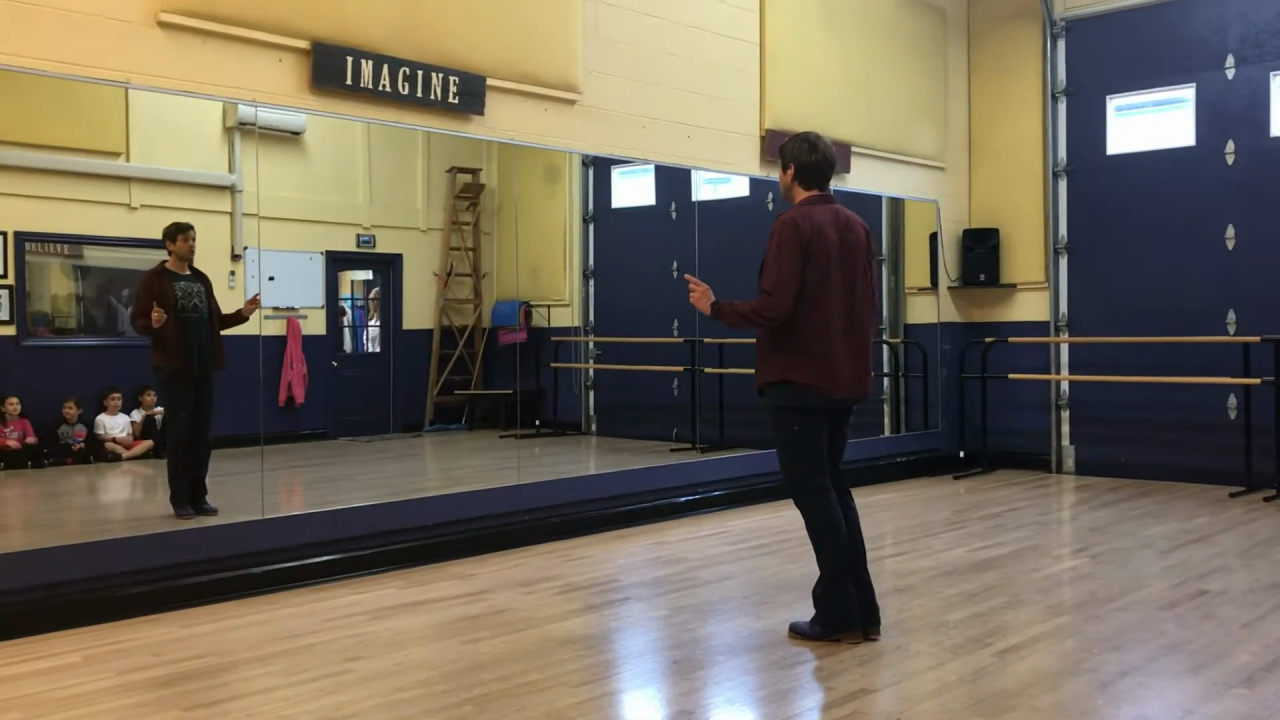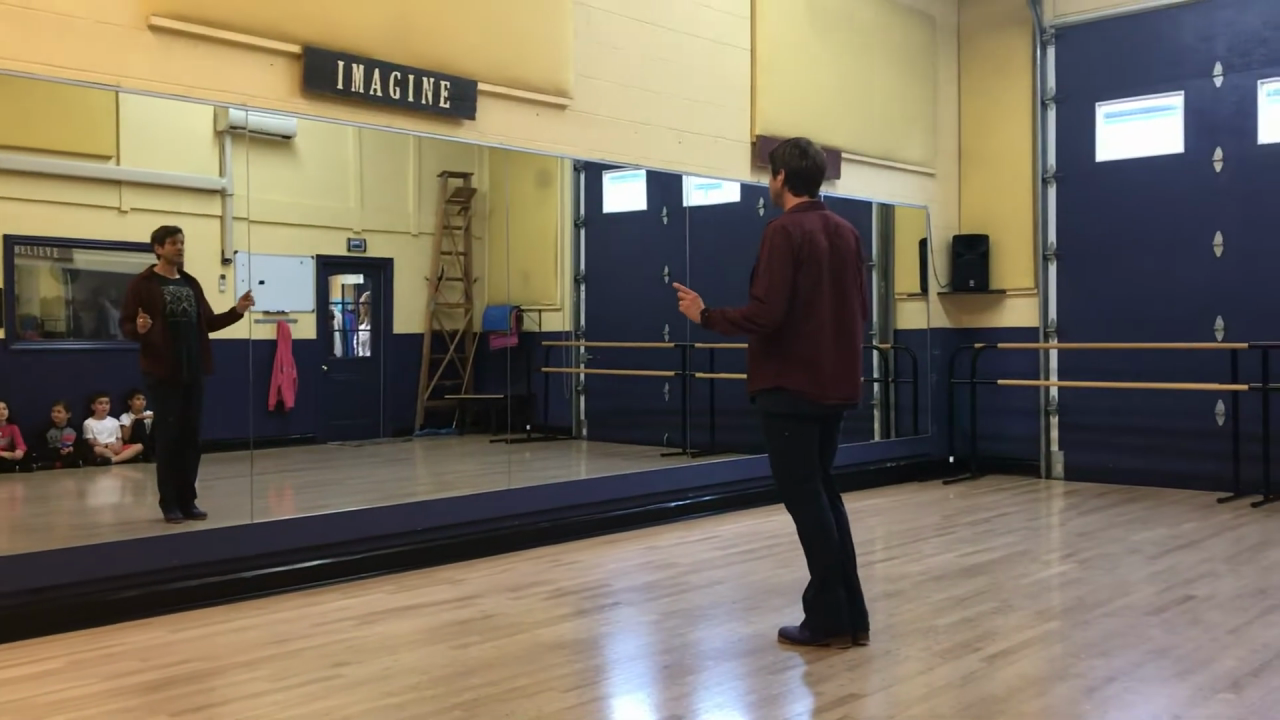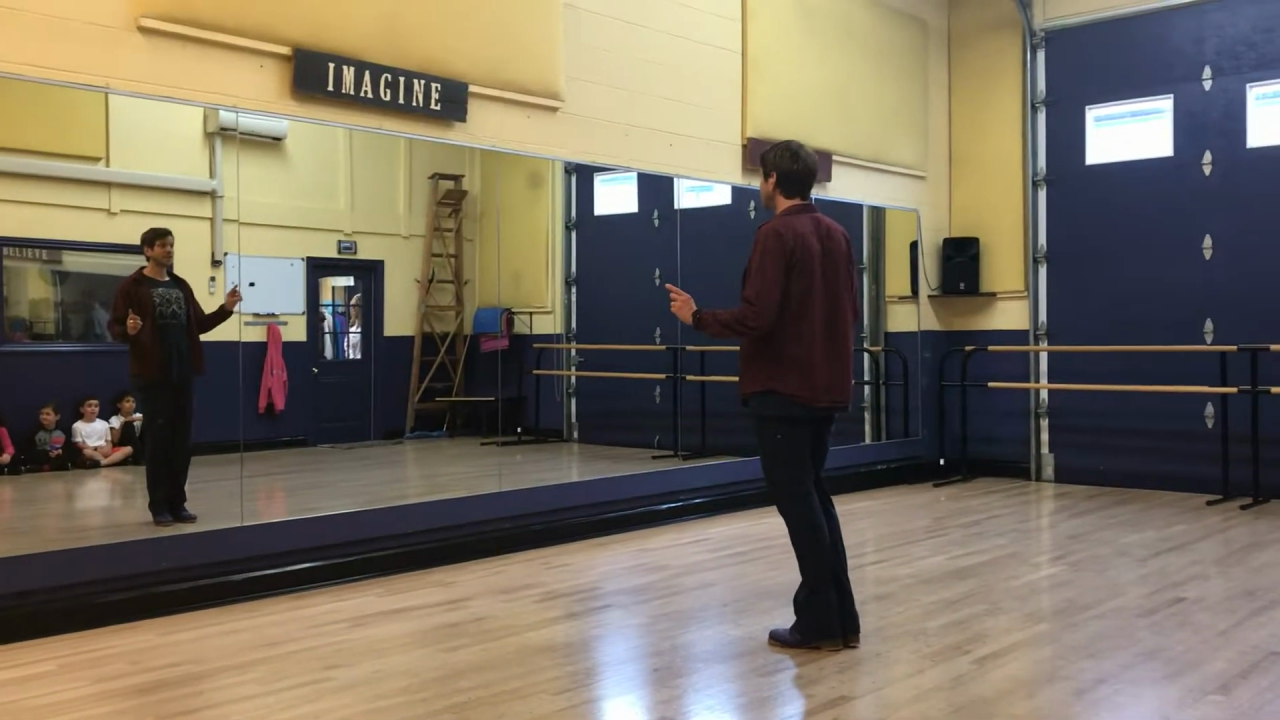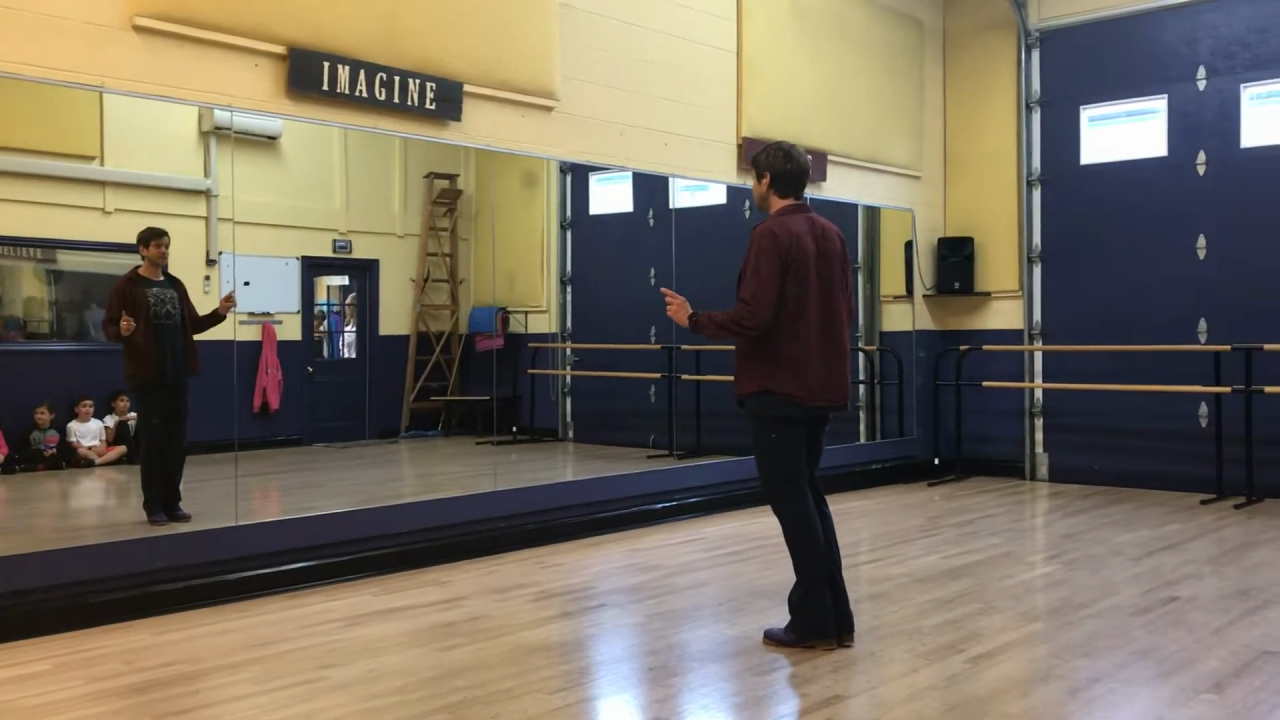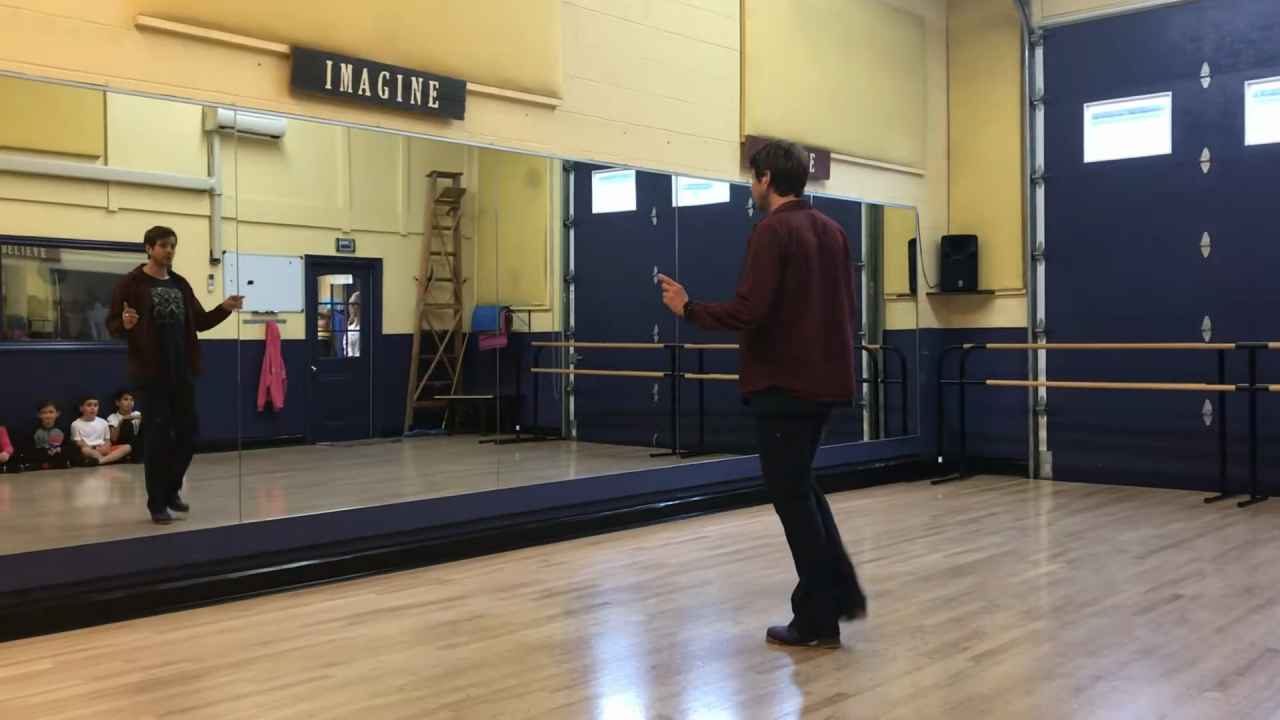
dt=0.3s
person 1, frame 1
left shoulder: (794, 225)
right shoulder: (856, 227)
left elbow: (774, 307)
right elbow: (867, 305)
left wrist: (715, 308)
left hip: (798, 380)
right hip: (844, 379)
left knee: (811, 492)
right knee: (831, 487)
left ankle: (838, 615)
right ankle: (861, 610)
person 1, frame 2
left shoulder: (785, 231)
right shoulder: (846, 233)
left elbow: (766, 314)
right elbow: (859, 309)
left wrist: (705, 315)
left hip: (790, 387)
right hip: (833, 385)
left knee: (804, 497)
right knee: (822, 492)
left ankle: (828, 618)
right ankle: (850, 614)
person 1, frame 3
left shoulder: (776, 234)
right shoulder: (837, 235)
left elbow: (757, 316)
right elbow: (849, 312)
left wrist: (697, 317)
left hip: (782, 390)
right hip: (826, 388)
left knee: (796, 501)
right knee: (814, 496)
left ankle: (819, 622)
right ankle: (841, 618)
person 1, frame 4
left shoulder: (771, 234)
right shoulder: (831, 235)
left elbow: (753, 316)
right elbow: (844, 311)
left wrist: (693, 319)
left hip: (778, 389)
right hip: (822, 386)
left knee: (791, 501)
right knee: (808, 495)
left ankle: (813, 622)
right ankle: (835, 618)
person 1, frame 5
left shoulder: (772, 231)
right shoulder: (833, 231)
left elbow: (749, 311)
left wrist: (688, 308)
left hip: (783, 383)
right hip: (827, 380)
left knee: (790, 496)
right knee: (801, 485)
left ankle: (816, 619)
right ankle: (842, 591)
person 2, frame 1
left shoulder: (201, 280)
right shoulder: (154, 280)
left elbow: (215, 321)
right elbow: (137, 321)
left wrist: (242, 314)
right wrist: (153, 324)
left hip: (204, 367)
right hip: (173, 369)
left knee: (201, 433)
right knee: (179, 432)
left ankle: (198, 496)
right ankle: (180, 499)
person 2, frame 2
left shoulder: (191, 283)
right shoulder: (143, 284)
left elbow: (207, 323)
right elbow: (125, 325)
left wrist: (236, 311)
right wrist: (139, 329)
left hip: (193, 371)
right hip: (163, 373)
left knee: (191, 437)
right knee: (168, 437)
left ankle: (187, 500)
right ankle: (170, 503)
person 2, frame 3
left shoulder: (181, 285)
right shoulder: (133, 286)
left elbow: (199, 324)
right elbow: (115, 327)
left wrist: (226, 309)
right wrist: (129, 330)
left hip: (183, 373)
right hip: (152, 375)
left knee: (181, 439)
right knee: (159, 439)
left ankle: (177, 503)
right ankle: (159, 506)
person 2, frame 4
left shoulder: (175, 285)
right shoulder: (127, 286)
left elbow: (192, 325)
right elbow: (108, 326)
left wrist: (219, 312)
right wrist: (122, 331)
left hip: (177, 373)
right hip: (146, 375)
left knee: (176, 439)
right knee: (153, 439)
left ankle: (172, 502)
right ankle: (154, 506)
person 2, frame 5
left shoulder: (180, 284)
right shoulder: (132, 283)
left elbow: (199, 321)
right elbow: (112, 324)
left wrist: (224, 308)
right wrist: (125, 325)
left hip: (182, 370)
right hip: (150, 372)
left knee: (188, 429)
right knee: (157, 435)
left ankle: (171, 491)
right ankle: (158, 503)
